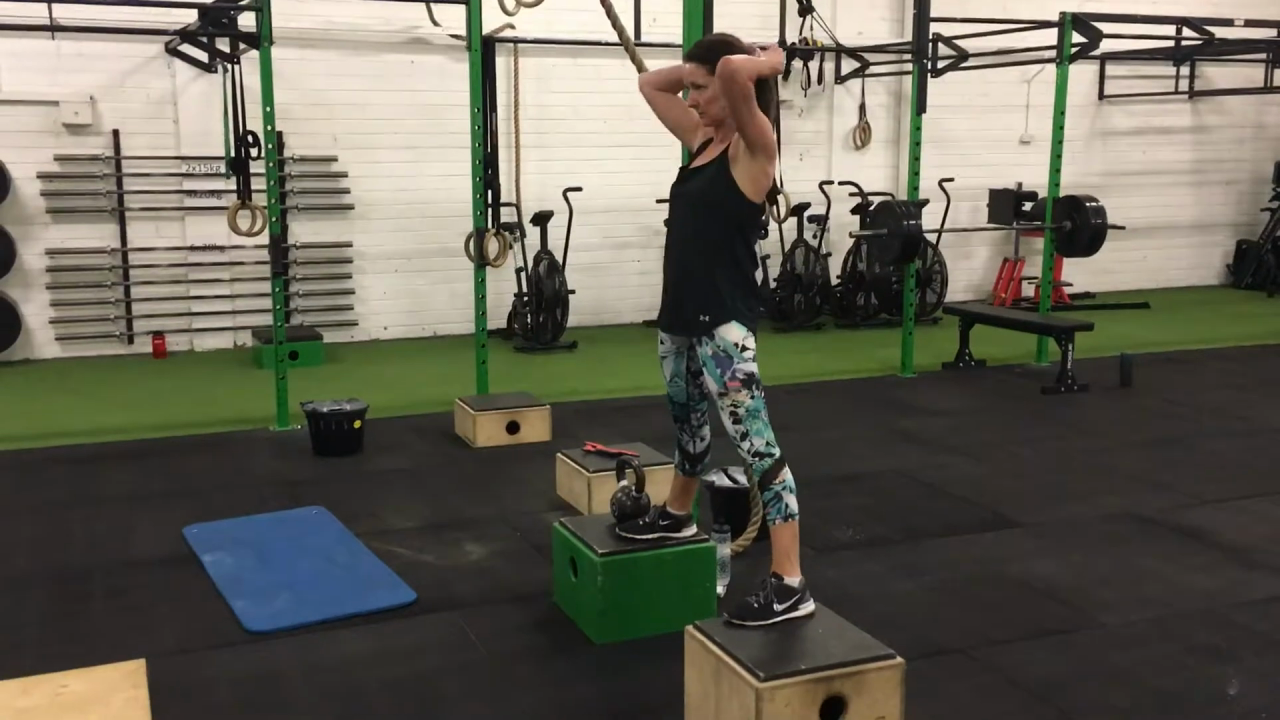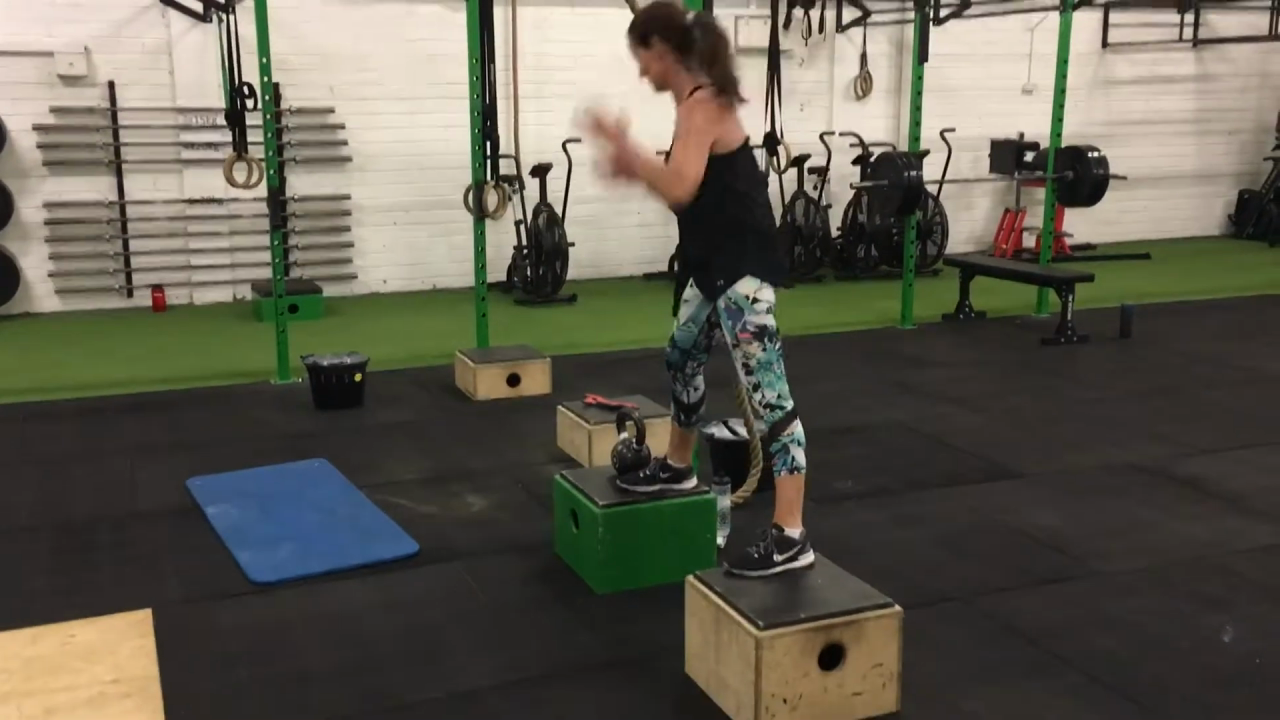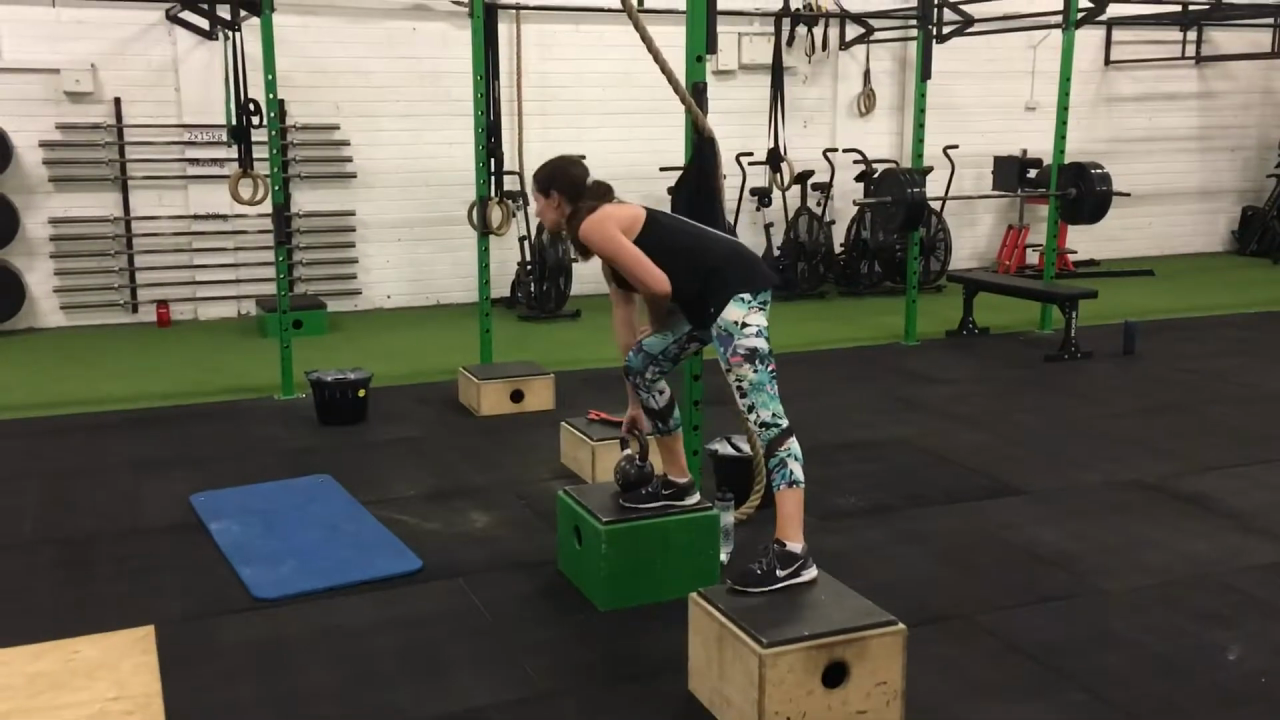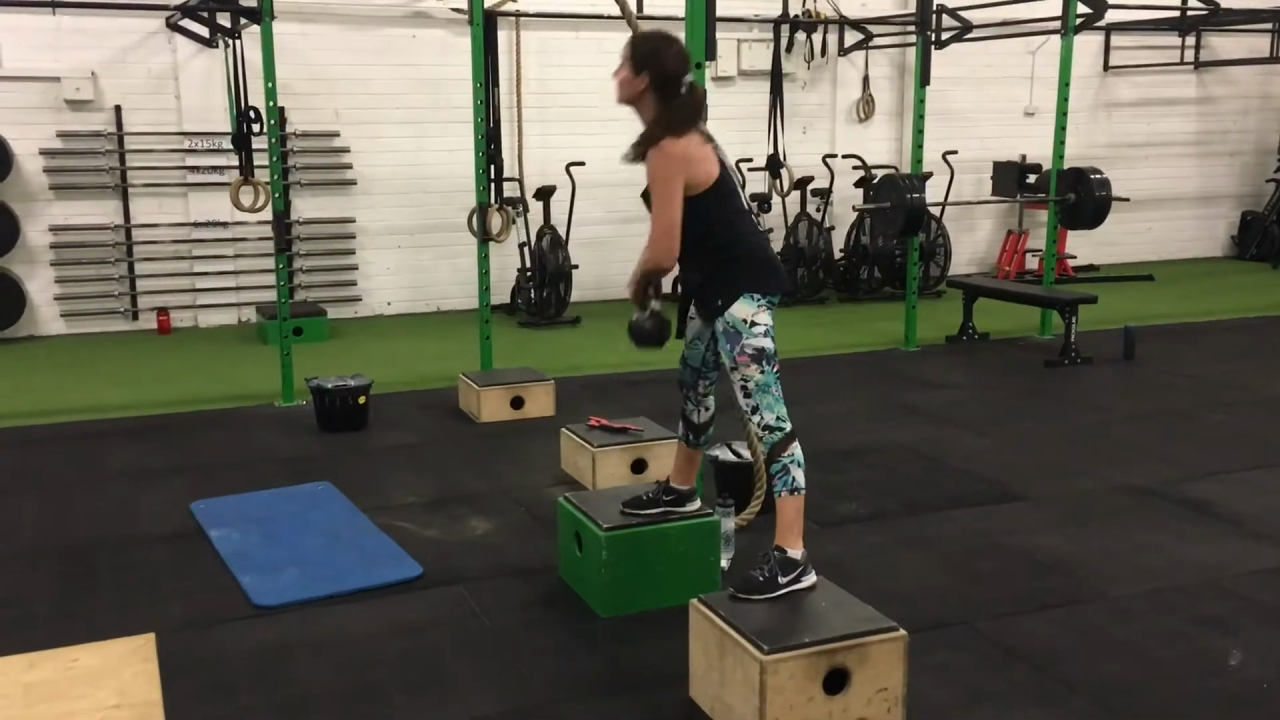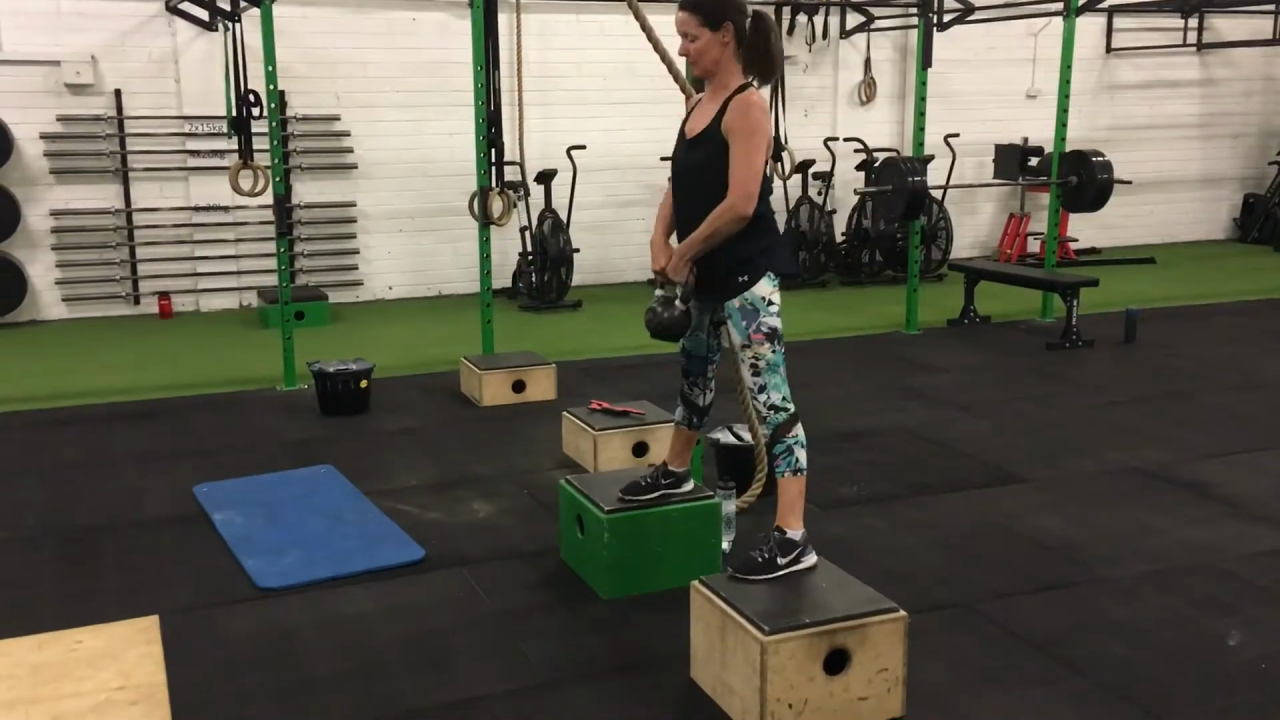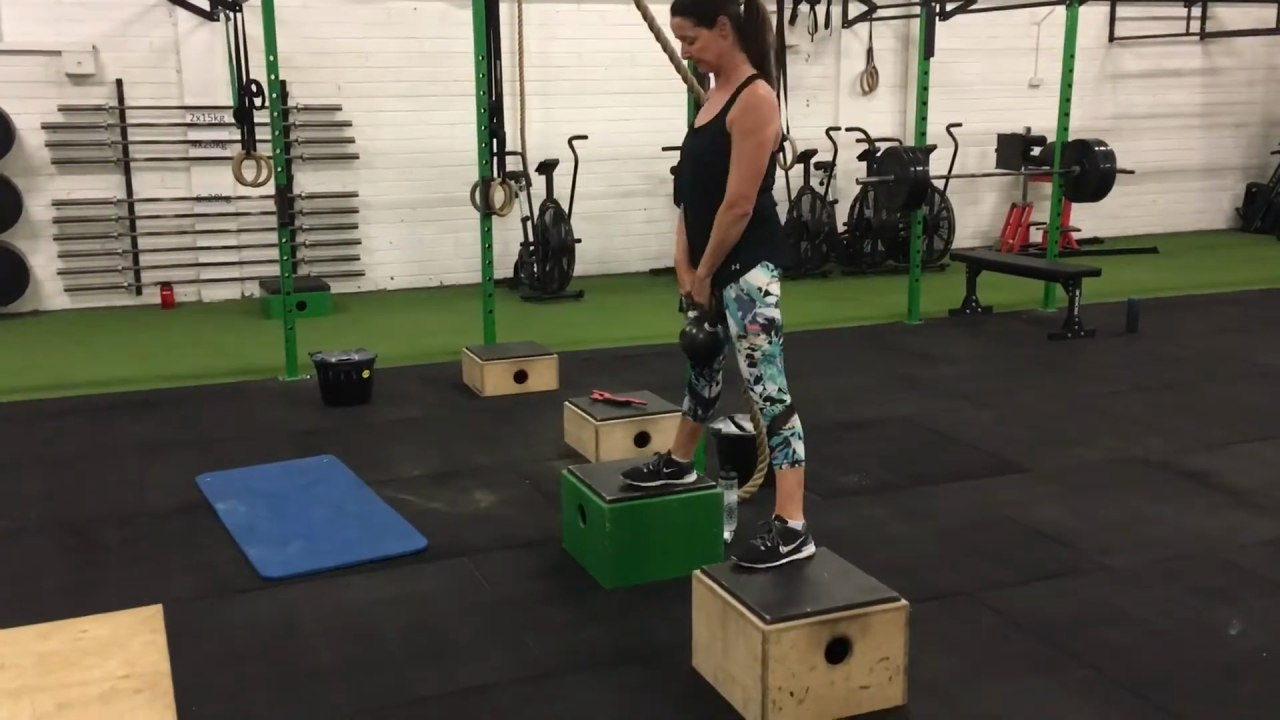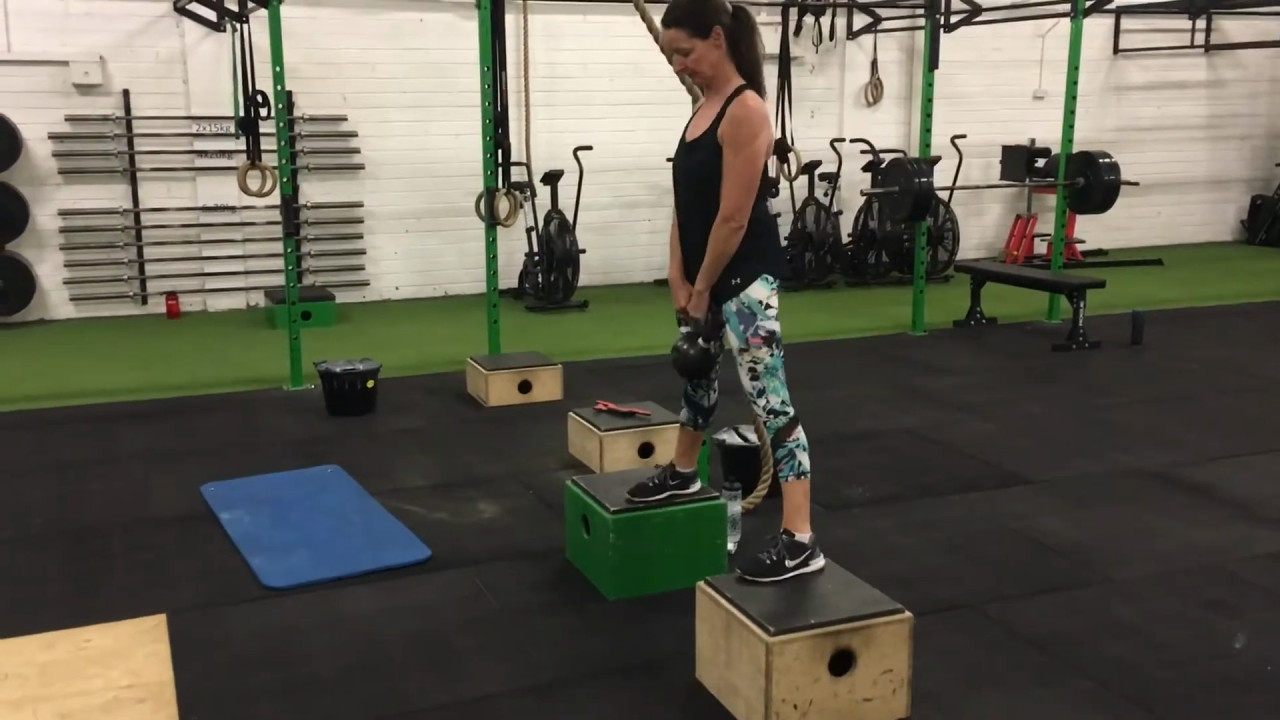
dt=0.7s
person 1, frame 1
left shoulder: (754, 146)
right shoulder: (703, 139)
left elbow: (734, 72)
right elbow: (651, 83)
left wrist: (764, 62)
right wrist: (693, 73)
left hip: (722, 318)
right hip: (681, 311)
left knee: (756, 444)
right knee: (687, 419)
left ankle: (790, 585)
right ankle: (677, 513)
person 1, frame 2
left shoulder: (701, 106)
right shoulder: (697, 101)
left elbow: (677, 191)
left wrist: (624, 151)
right wrist: (629, 159)
left hip: (745, 268)
right hip: (710, 264)
left knee: (767, 394)
right knee: (681, 359)
left ankle: (791, 537)
right ankle: (677, 466)
person 1, frame 3
left shoulder: (594, 227)
right shoulder: (607, 226)
left elbow: (658, 287)
right elbow: (626, 319)
left wrist: (658, 326)
right wrist: (636, 404)
left hip: (736, 288)
left knee: (762, 412)
right knee: (643, 363)
left ankle: (792, 553)
right ankle: (677, 480)
person 1, frame 4
left shoulder: (668, 151)
right shoulder: (677, 136)
left elbow: (662, 254)
left wrist: (638, 285)
right wrist: (649, 277)
left hip: (743, 287)
right hip: (715, 281)
left knee: (765, 415)
right knee: (693, 379)
left ankle: (792, 558)
right ankle: (681, 488)
person 1, frame 5
left shoulder: (747, 104)
right shoulder: (698, 103)
left elbow: (741, 204)
right elbow: (680, 185)
left wrist: (684, 252)
right wrist: (660, 242)
left hip: (747, 271)
right hip: (704, 268)
left knee: (768, 396)
right knee: (694, 369)
left ankle: (791, 537)
right ankle: (676, 471)
person 1, frame 6
left shoulder: (755, 99)
right shoulder: (717, 93)
left elbow: (739, 206)
left wrist: (704, 273)
right wrist: (684, 262)
left hip: (748, 263)
right hip: (708, 259)
left knee: (766, 386)
right knee: (702, 362)
left ankle: (791, 526)
right ankle: (679, 461)
person 1, frame 7
left shoulder: (745, 111)
right shoulder: (706, 104)
left elbow: (733, 219)
right elbow: (685, 201)
left wrist: (701, 290)
right wrist: (679, 278)
left hip: (745, 275)
right hip: (705, 272)
left knee: (768, 398)
right knee: (696, 372)
left ankle: (800, 540)
right ankle: (683, 470)
